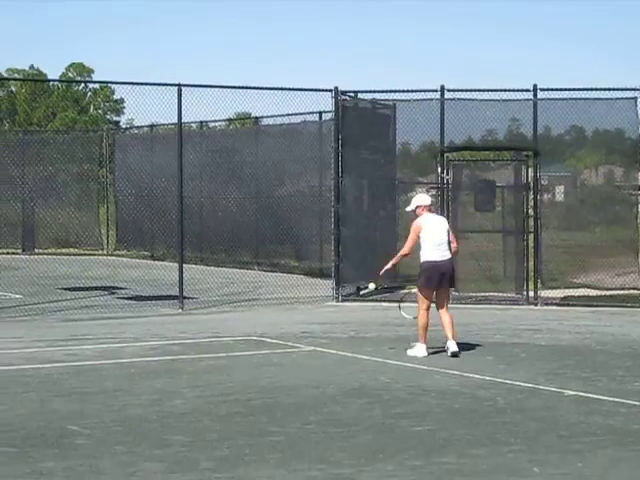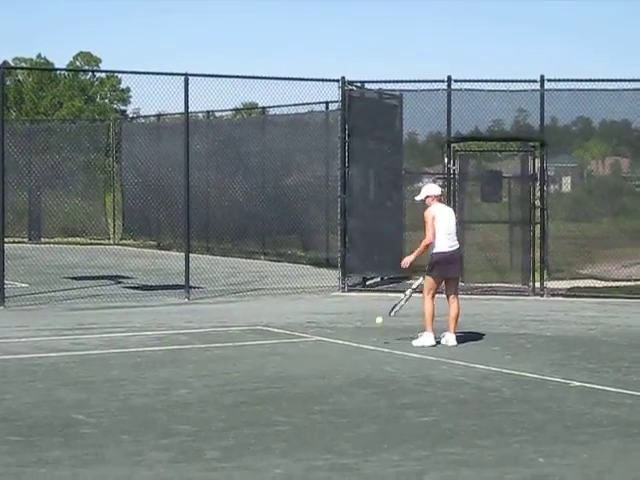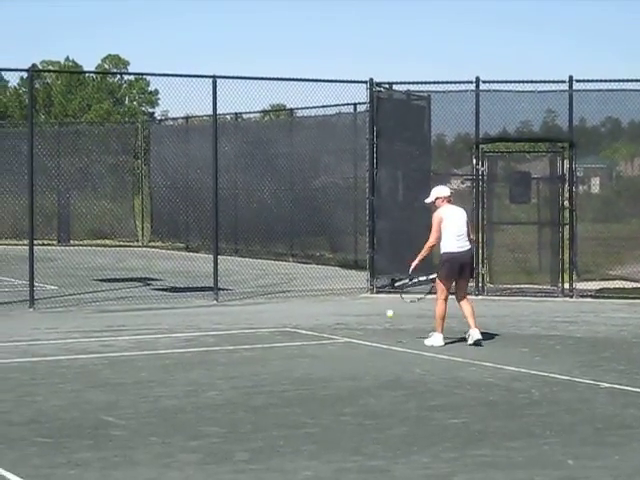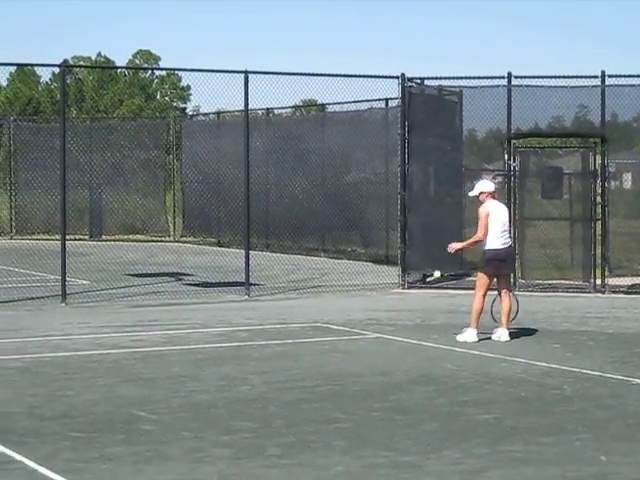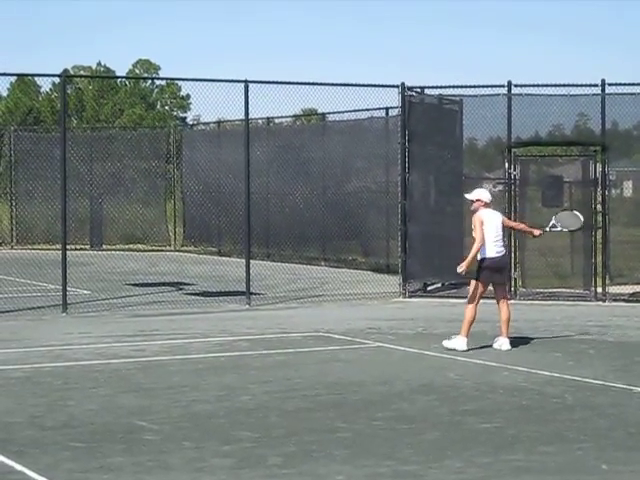
dt=0.7s
person 1, frame 1
left shoulder: (419, 222)
right shoulder: (443, 220)
left elbow: (406, 250)
right elbow: (454, 245)
left wrist: (391, 263)
left hip: (429, 266)
right hip: (446, 264)
left knee: (423, 308)
right knee: (443, 308)
left ankle: (421, 346)
right ankle: (452, 343)
person 1, frame 2
left shoulder: (430, 211)
right shoulder: (449, 210)
left elbow: (429, 240)
left wrist: (412, 256)
left hip: (440, 256)
right hip: (455, 254)
left knee: (428, 296)
right knee: (452, 297)
left ankle: (428, 335)
right ankle: (451, 335)
person 1, frame 3
left shoulder: (439, 213)
right shoulder: (461, 211)
left elbow: (432, 242)
right elbow: (470, 237)
left wrist: (417, 259)
left hip: (450, 257)
right hip: (466, 255)
left knee: (441, 298)
right knee: (462, 297)
left ankle: (438, 336)
right ankle: (474, 331)
person 1, frame 4
left shoulder: (484, 208)
right shoulder: (503, 207)
left elbow: (480, 236)
left wrist: (461, 245)
left hip: (493, 253)
right hip: (508, 250)
left knee: (480, 293)
right knee: (504, 292)
left ankle: (472, 331)
right ankle: (503, 330)
person 1, frame 5
left shoulder: (478, 216)
right shoulder: (497, 215)
left elbow: (479, 242)
right elbow: (515, 225)
left wrist: (467, 262)
right wrist: (532, 231)
left hip: (487, 262)
right hip: (502, 259)
left knee: (472, 301)
right knee: (502, 300)
left ankle: (461, 339)
right ankle: (504, 339)
